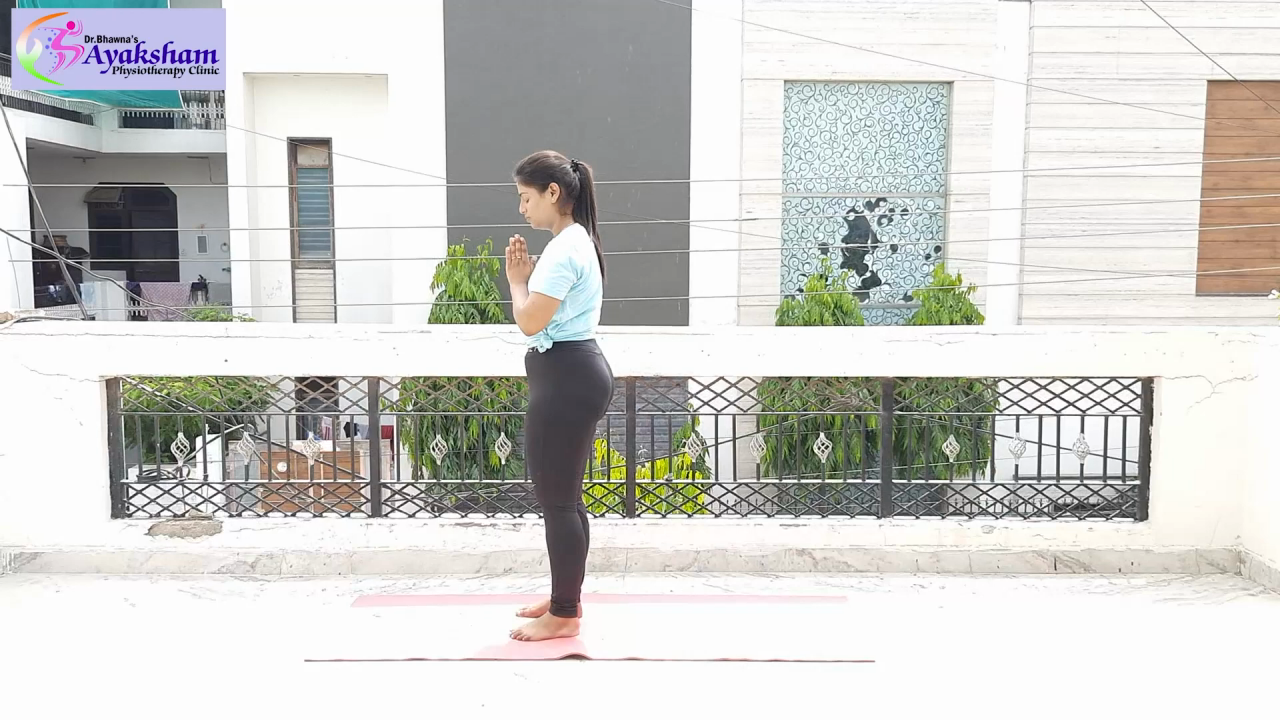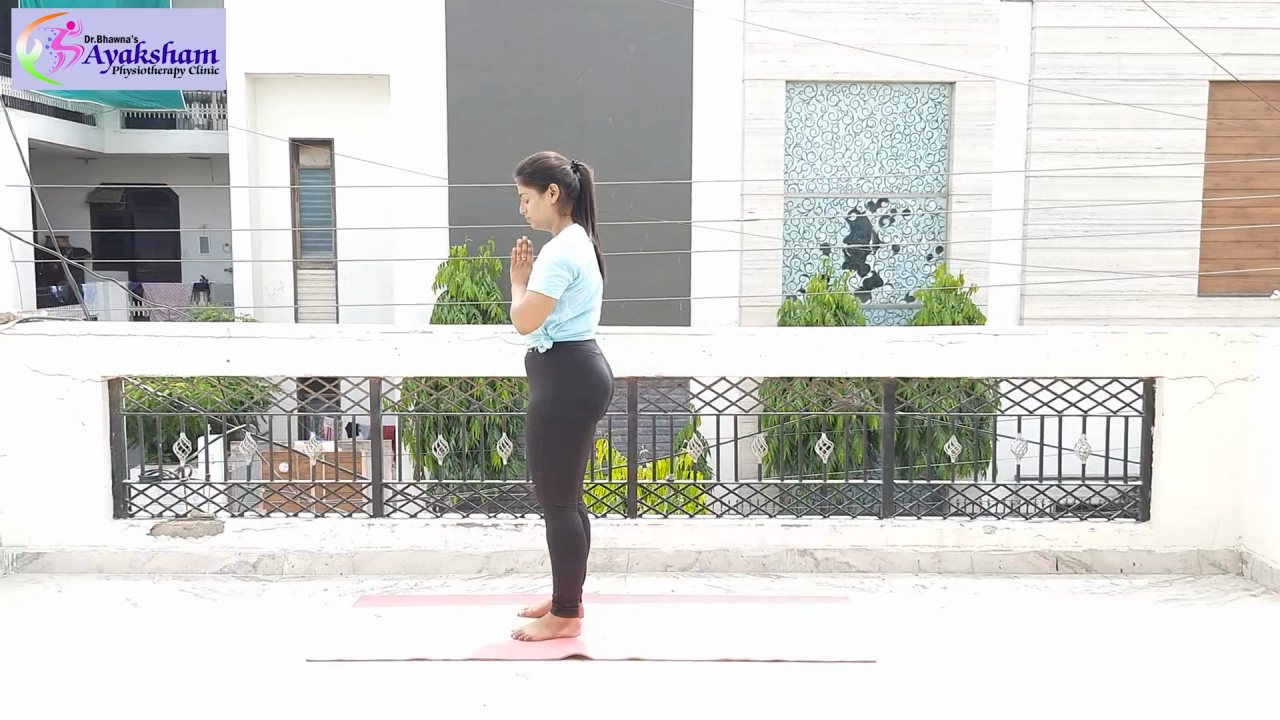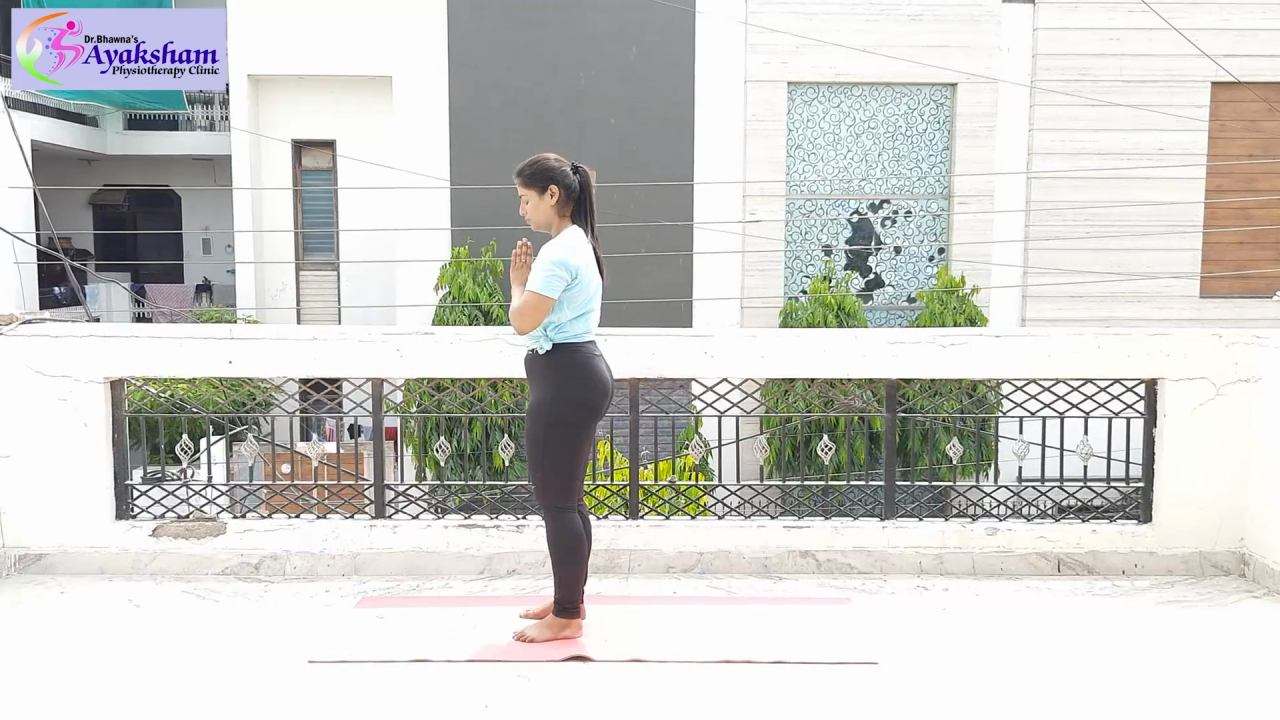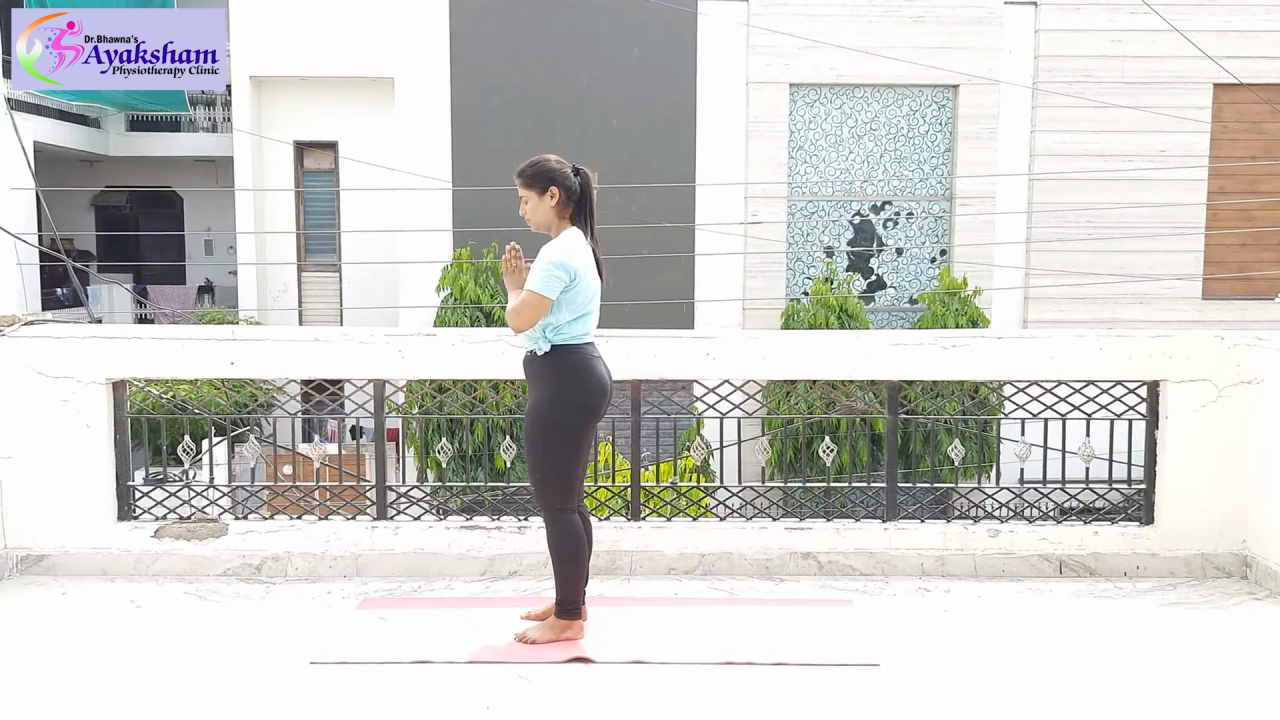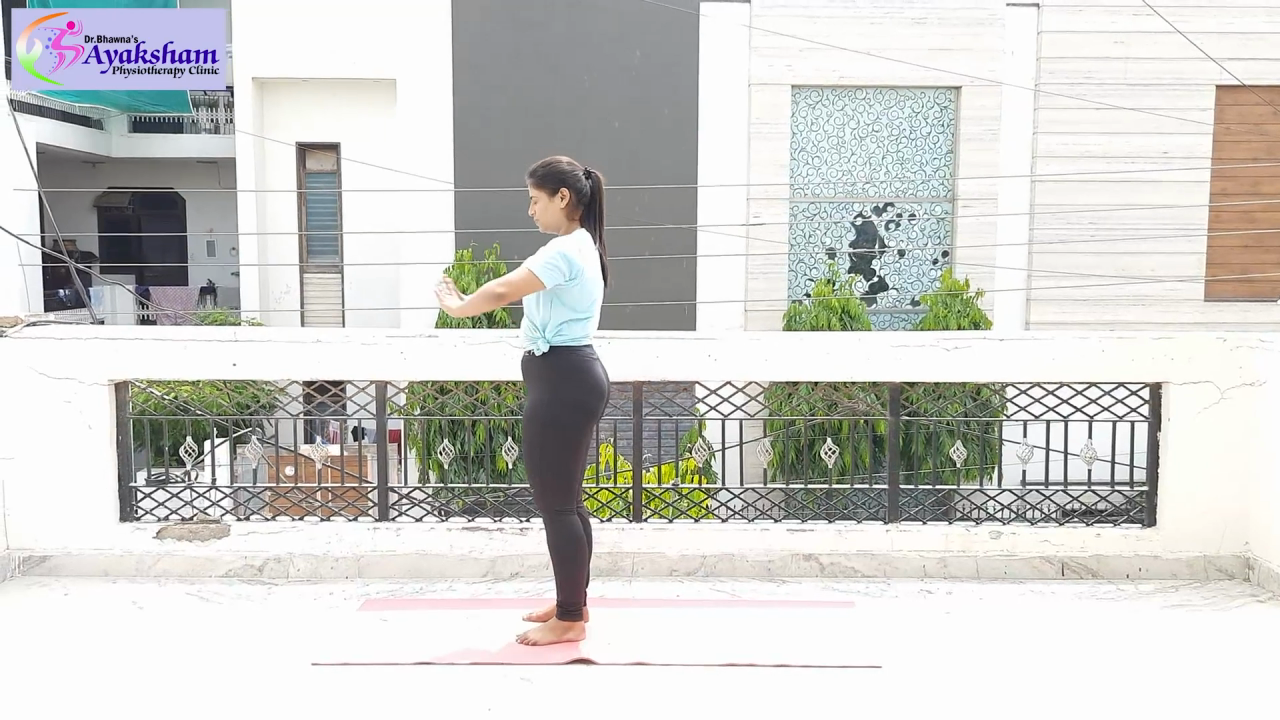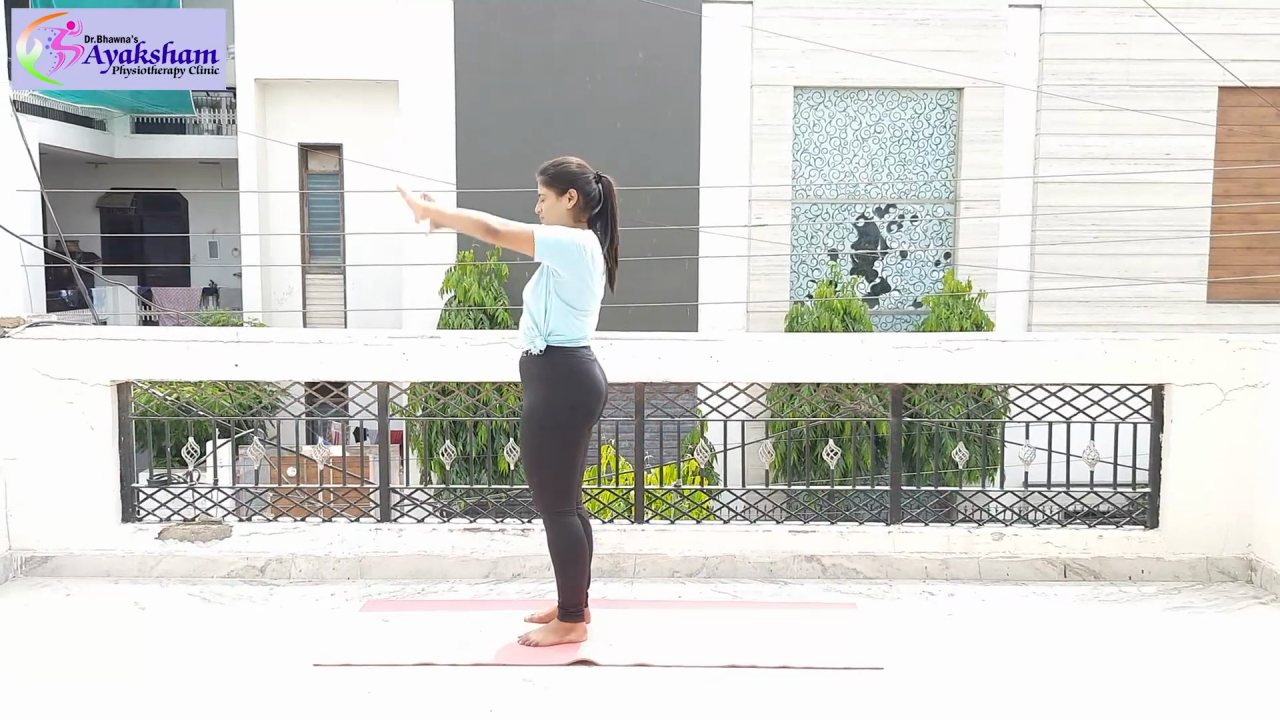
dt=0.2s
person 1, frame 1
left shoulder: (563, 250)
right shoulder: (575, 242)
left elbow: (529, 322)
left wrist: (516, 282)
right wrist: (528, 277)
left hip: (566, 378)
right hip: (575, 374)
left knee: (555, 499)
right knee: (565, 496)
left ankle: (564, 615)
right ankle: (566, 599)
person 1, frame 2
left shoulder: (561, 251)
right shoulder: (575, 243)
left elbow: (525, 321)
left wrist: (517, 282)
right wrist: (529, 278)
left hip: (565, 378)
right hip: (576, 374)
left knee: (555, 499)
right knee: (566, 496)
left ankle: (564, 615)
right ankle: (568, 599)
person 1, frame 3
left shoulder: (559, 252)
right shoulder: (575, 244)
left elbow: (523, 321)
left wrist: (517, 284)
right wrist: (527, 278)
left hip: (565, 379)
right hip: (577, 374)
left knee: (555, 501)
right knee: (566, 498)
left ankle: (566, 616)
right ankle: (570, 599)
person 1, frame 4
left shoulder: (559, 253)
right shoulder: (574, 246)
left elbow: (520, 319)
left wrist: (512, 286)
right wrist: (521, 282)
left hip: (564, 380)
right hip: (576, 376)
left knee: (555, 501)
right knee: (566, 498)
left ankle: (568, 617)
right ankle: (571, 601)
person 1, frame 5
left shoulder: (564, 251)
right shoulder: (578, 248)
left elbow: (502, 292)
right elbow: (520, 291)
left wrist: (458, 305)
right wrist: (474, 300)
left hip: (563, 381)
right hip: (573, 378)
left knee: (555, 502)
right knee: (564, 499)
left ankle: (569, 620)
right ankle: (573, 603)
person 1, frame 6
left shoulder: (572, 244)
right shoulder: (579, 244)
left elbow: (496, 231)
right elbow: (506, 233)
left wrist: (436, 213)
right wrist: (446, 214)
left hip: (561, 383)
right hip: (567, 376)
left knee: (555, 504)
right knee: (564, 501)
left ankle: (569, 622)
right ankle: (575, 605)
